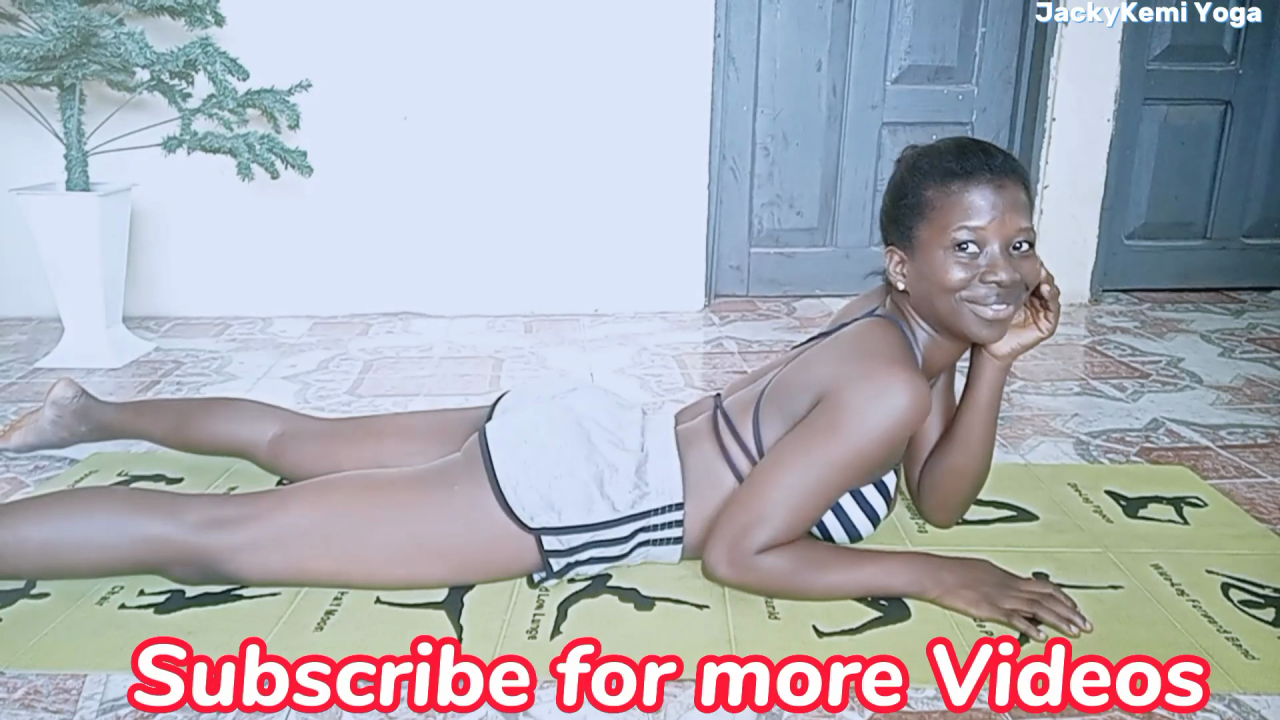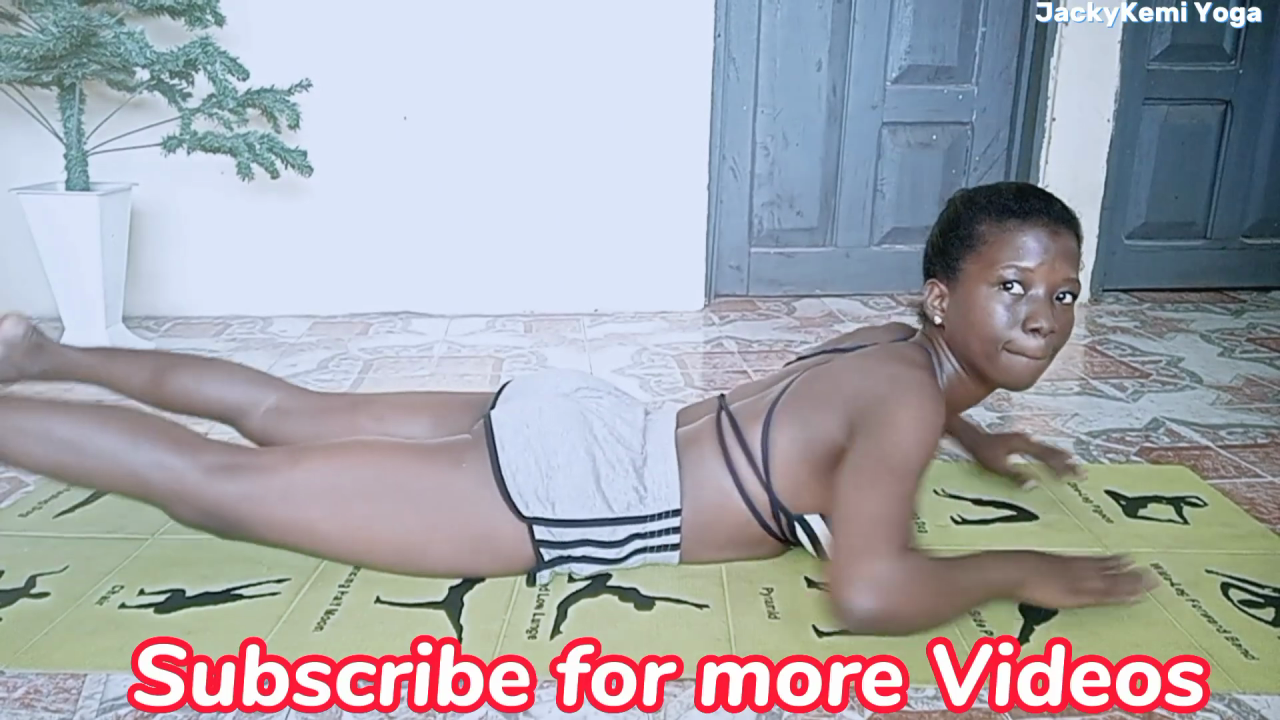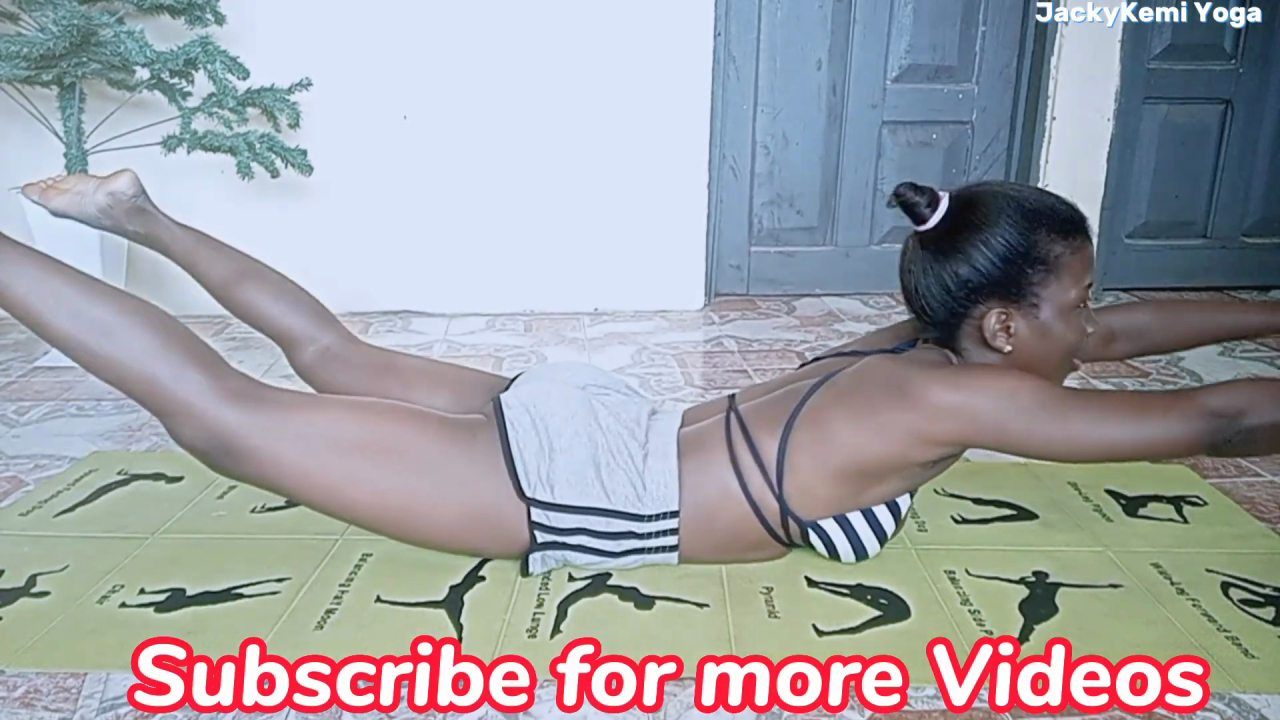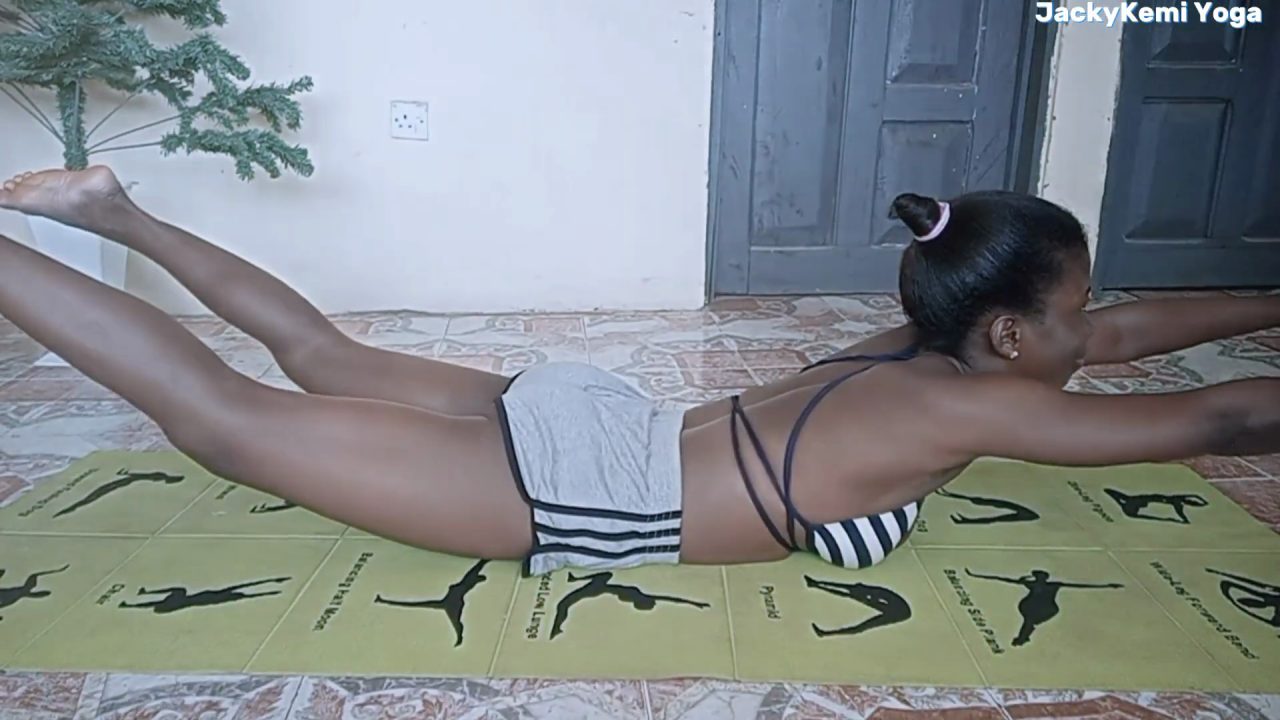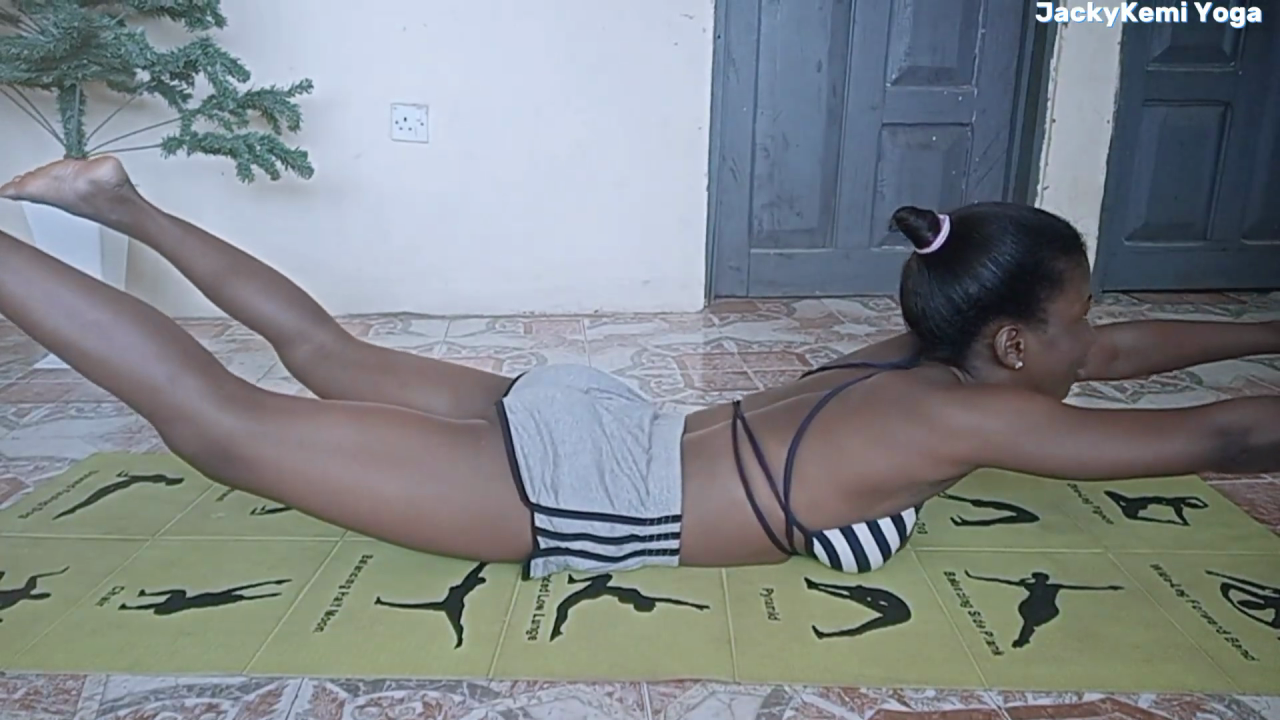
dt=1s
person 1, frame 1
left shoulder: (903, 322)
right shoulder: (887, 385)
left elbow: (941, 500)
right elbow: (738, 555)
left wrist: (996, 364)
right wrist: (934, 580)
left hip: (574, 439)
right hip: (563, 496)
left knee: (301, 447)
right knee: (216, 538)
left ankle: (94, 413)
person 1, frame 2
left shoulder: (907, 346)
right shoulder: (909, 396)
right elbow: (865, 596)
left wrist: (968, 436)
right wrist: (1024, 570)
left hip: (573, 433)
right hip: (565, 494)
left knee: (290, 415)
right knee: (221, 483)
person 1, frame 3
left shoulder: (923, 339)
right shoulder: (960, 396)
left elbow: (1106, 331)
left hip: (580, 427)
right hip: (570, 492)
left knee: (335, 359)
right knee: (230, 421)
left ankle: (138, 214)
person 1, frame 4
left shoulder: (922, 345)
right shoulder: (974, 404)
left elbow: (1119, 333)
left hip: (584, 424)
right hip: (577, 490)
left knee: (321, 357)
right knee: (228, 421)
left ankle: (113, 211)
person 1, frame 5
left shoulder: (923, 353)
right shoulder: (978, 413)
left elbow: (1121, 350)
left hip: (581, 425)
right hip: (575, 492)
left knee: (326, 356)
right knee: (225, 426)
left ankle: (123, 204)
